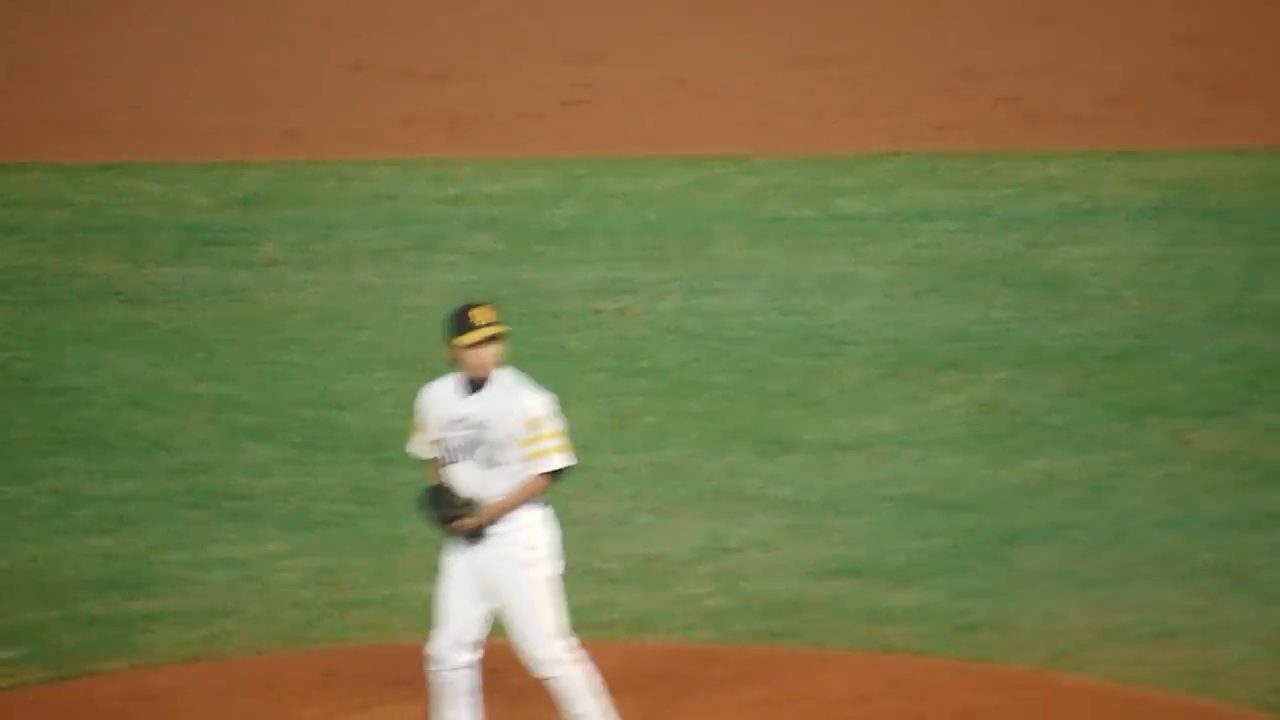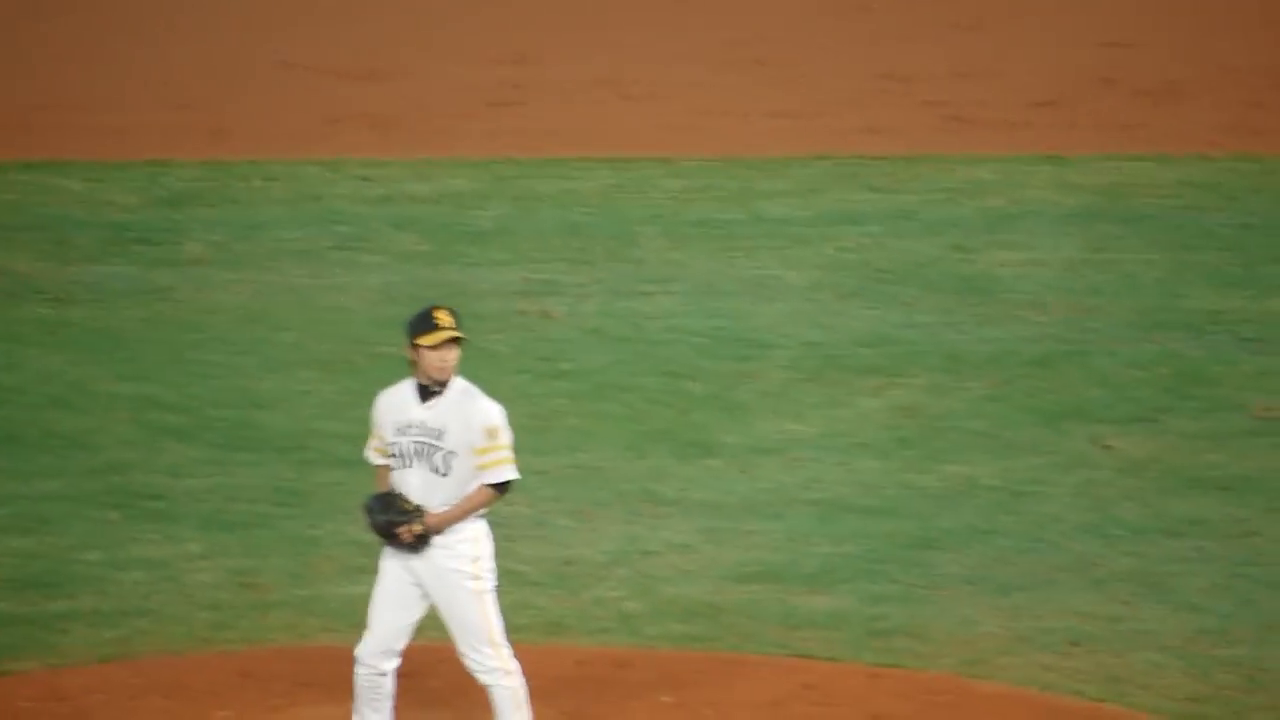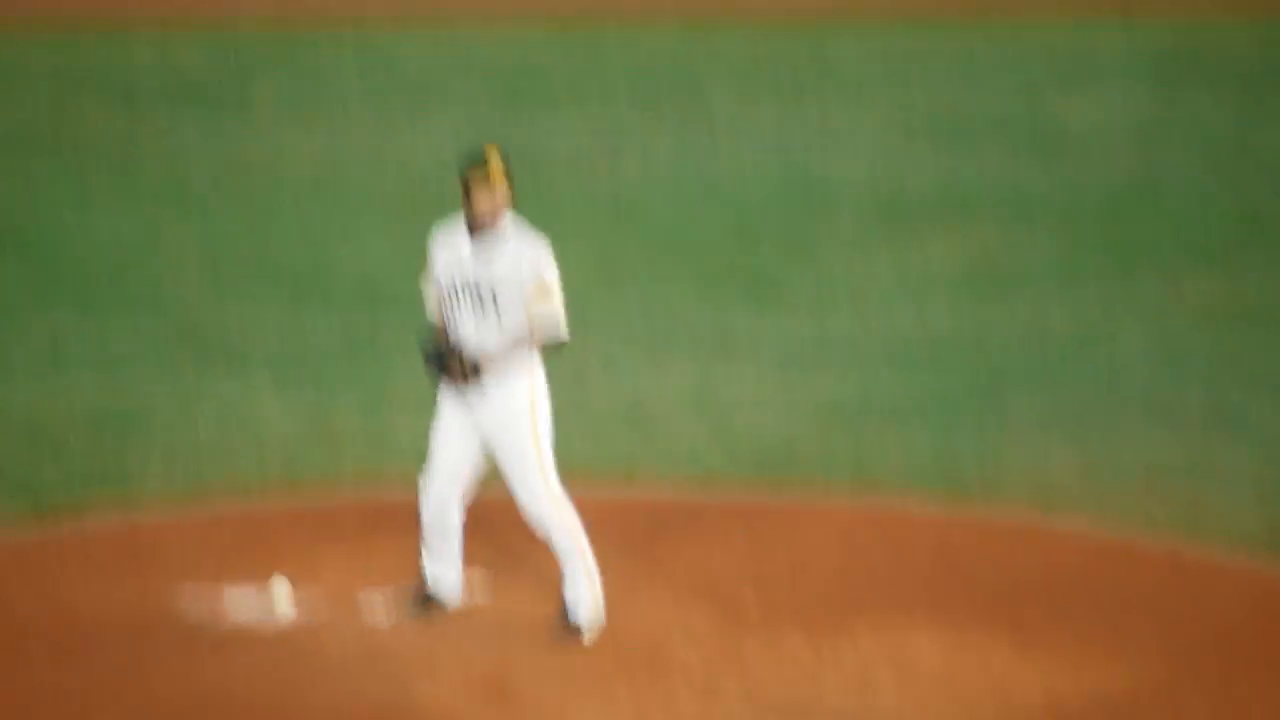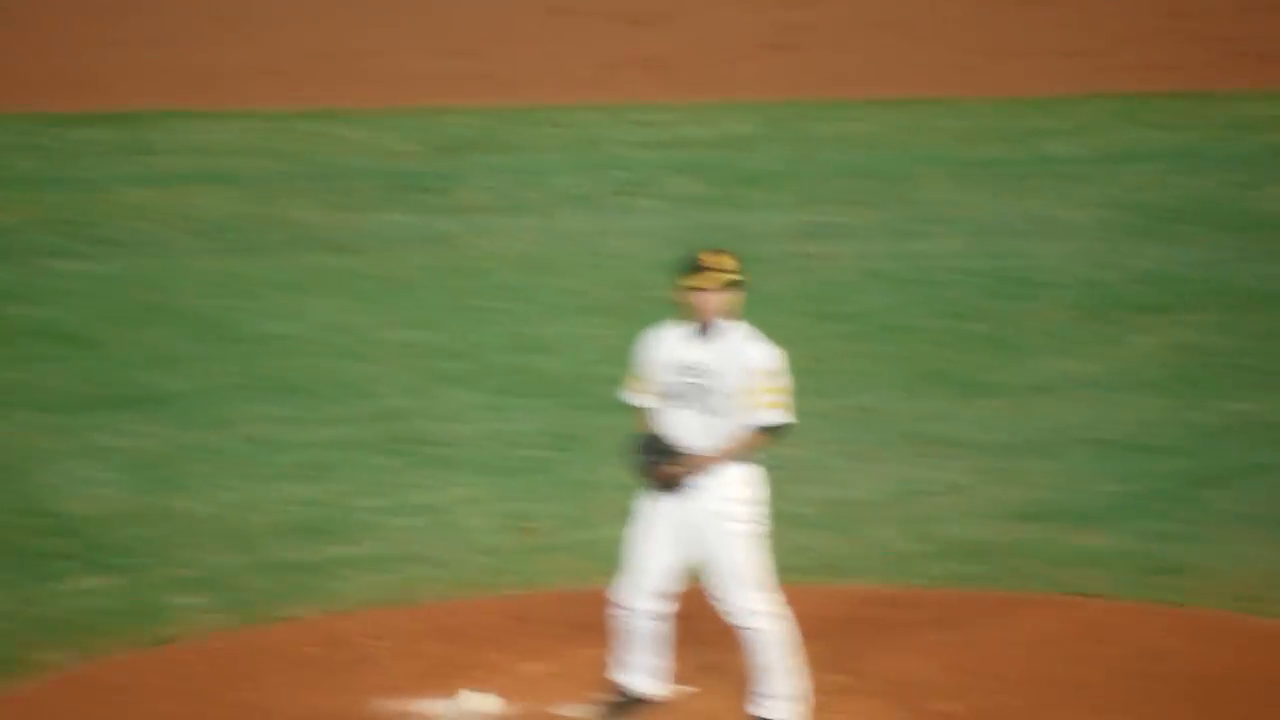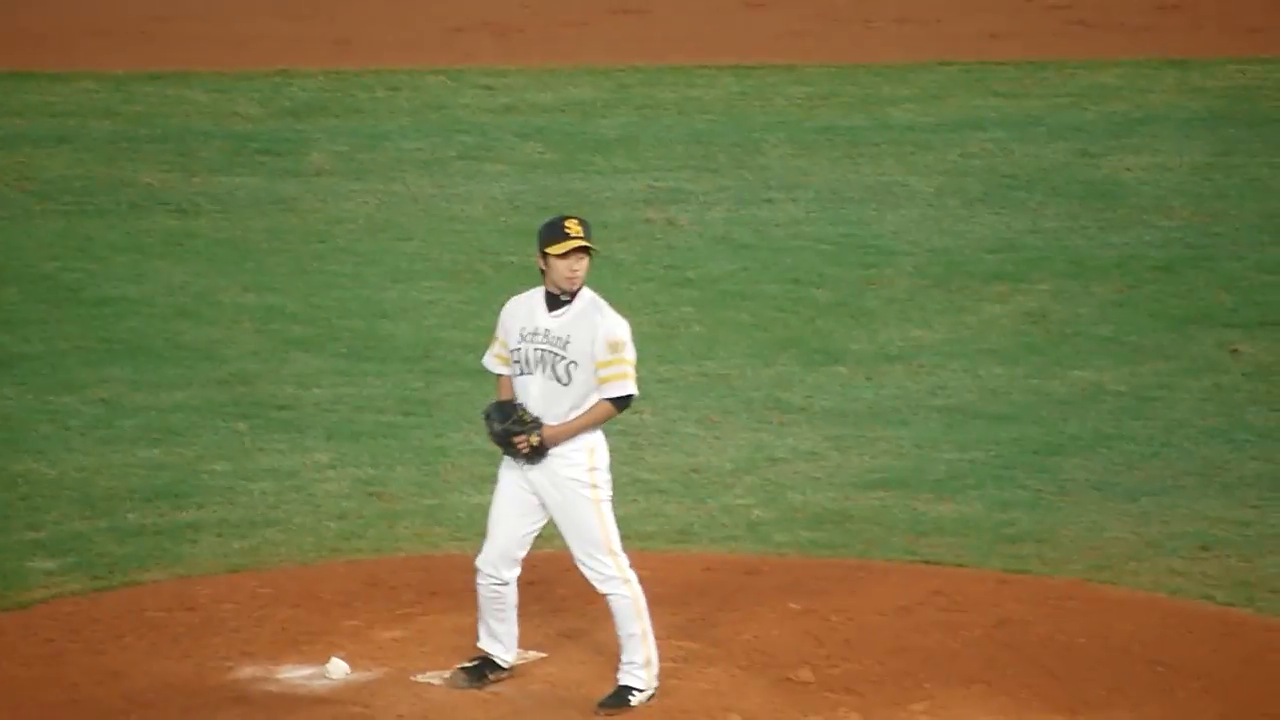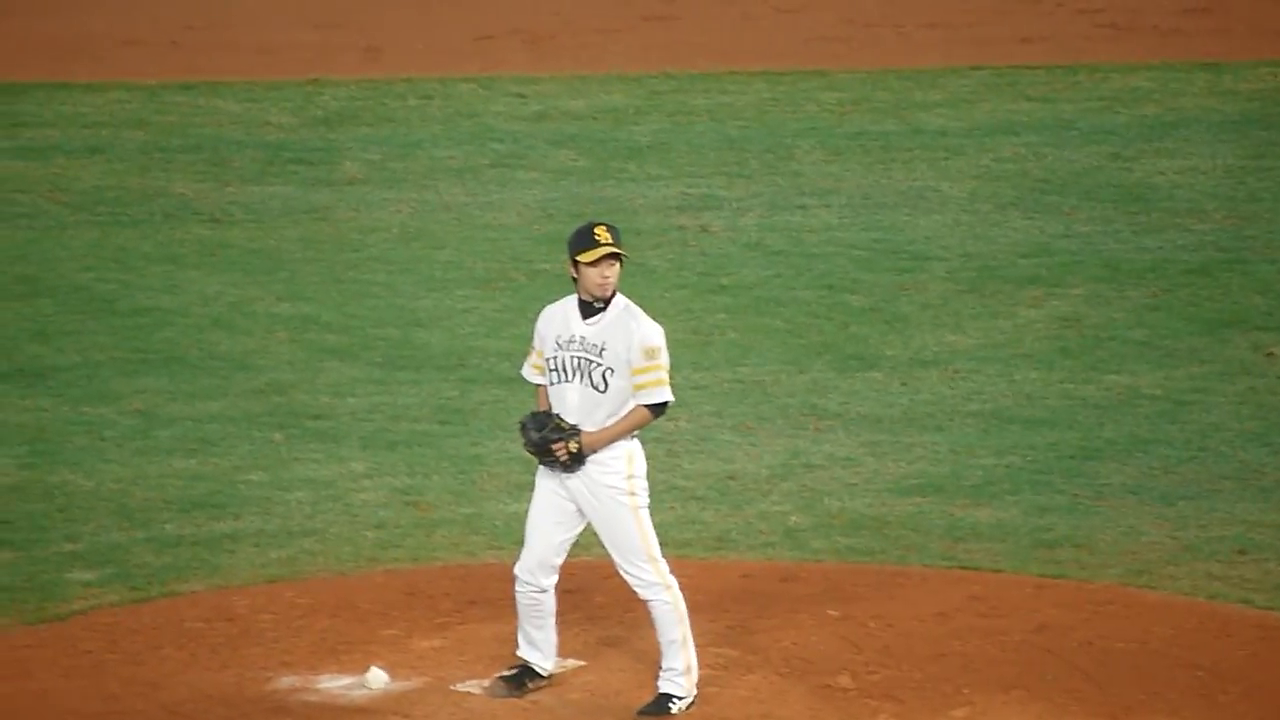
dt=0.4s
person 1, frame 1
left shoulder: (525, 399)
right shoulder: (434, 397)
left elbow: (551, 472)
left wrist: (490, 513)
left hip: (518, 534)
right hip: (466, 539)
left knee: (548, 648)
right knee: (447, 650)
person 1, frame 2
left shoulder: (480, 410)
right shoulder: (389, 402)
left elbow: (497, 483)
left wrist: (437, 521)
left hip: (457, 544)
right hip: (402, 545)
left knee: (489, 658)
right knee: (373, 654)
person 1, frame 3
left shoulder: (527, 251)
right shoulder: (444, 242)
left elbow: (547, 326)
left wrist: (487, 360)
right wrist: (445, 352)
left hip: (513, 385)
right hip: (461, 388)
left knee: (540, 496)
right knee: (439, 489)
left ankle: (584, 599)
right ankle: (442, 583)
person 1, frame 4
left shoulder: (756, 353)
right shoulder: (659, 342)
left elbow: (766, 427)
left wrist: (703, 462)
left hip: (723, 487)
right hip: (667, 487)
left knee: (749, 602)
right knee: (637, 593)
person 1, frame 5
left shoulder: (605, 323)
right shoulder: (516, 309)
left elbow: (618, 398)
left wrist: (553, 434)
left hip: (575, 457)
right hip: (522, 457)
left knee: (607, 569)
right knee: (495, 561)
left ankle: (639, 674)
right ankle: (497, 655)
person 1, frame 6
left shoulder: (640, 329)
right shoulder: (551, 318)
left elbow: (653, 404)
left wrist: (590, 440)
left hip: (612, 463)
right hip: (557, 465)
left knee: (648, 575)
right knee: (532, 570)
right ankle: (537, 663)
